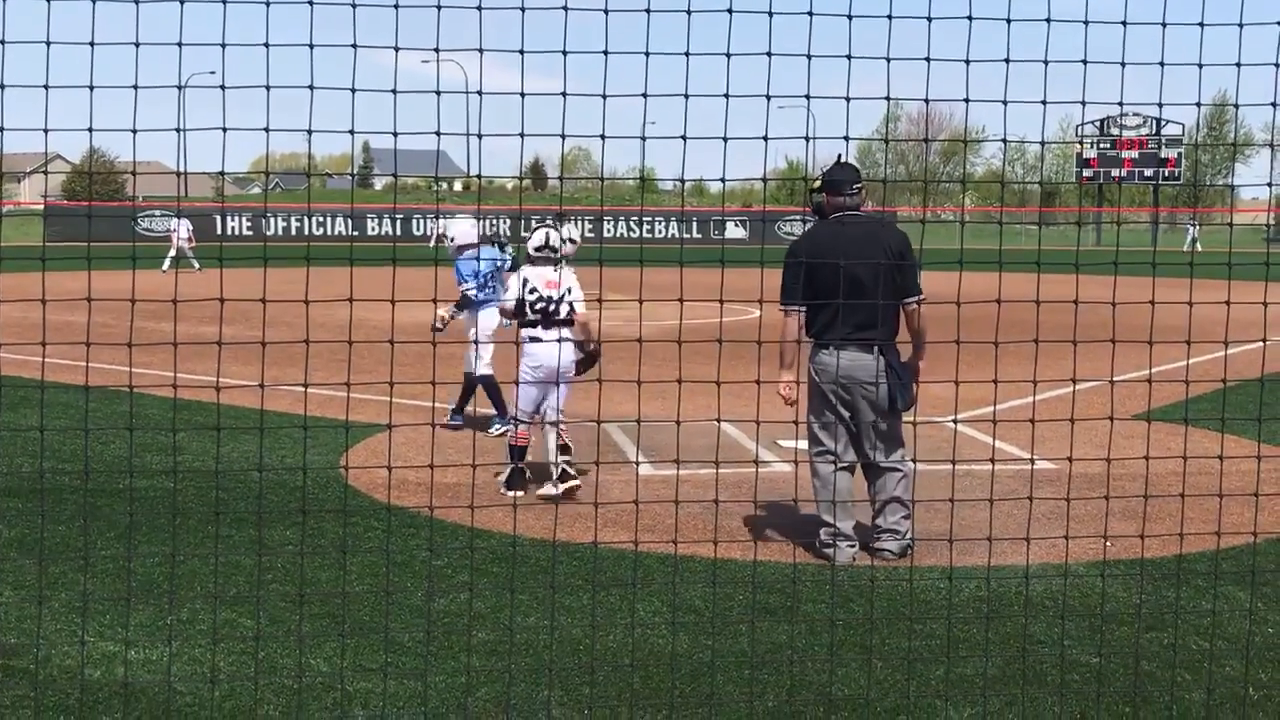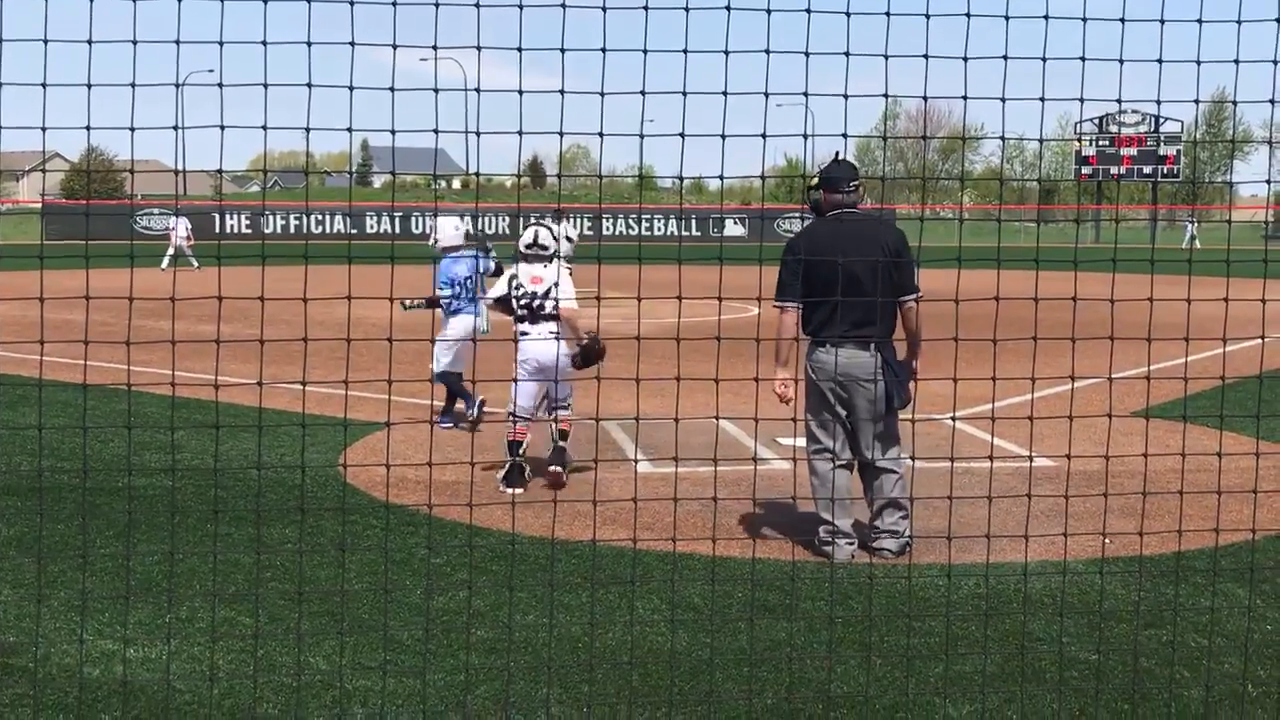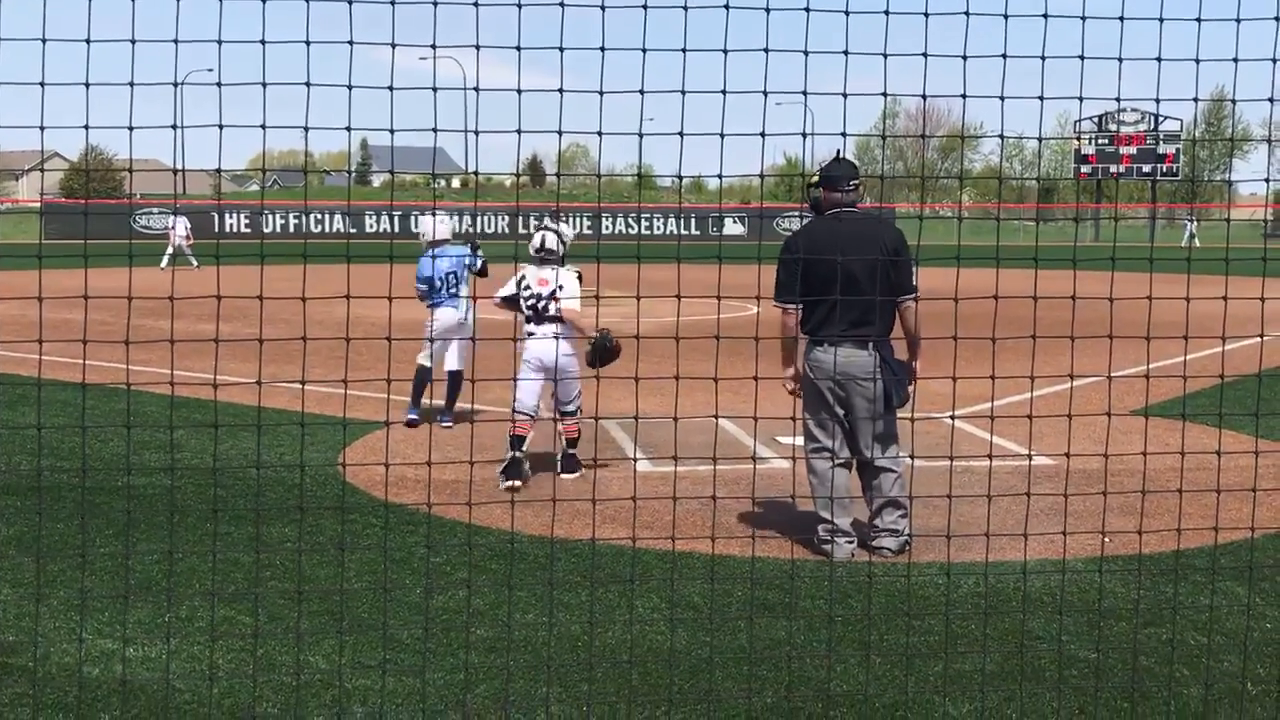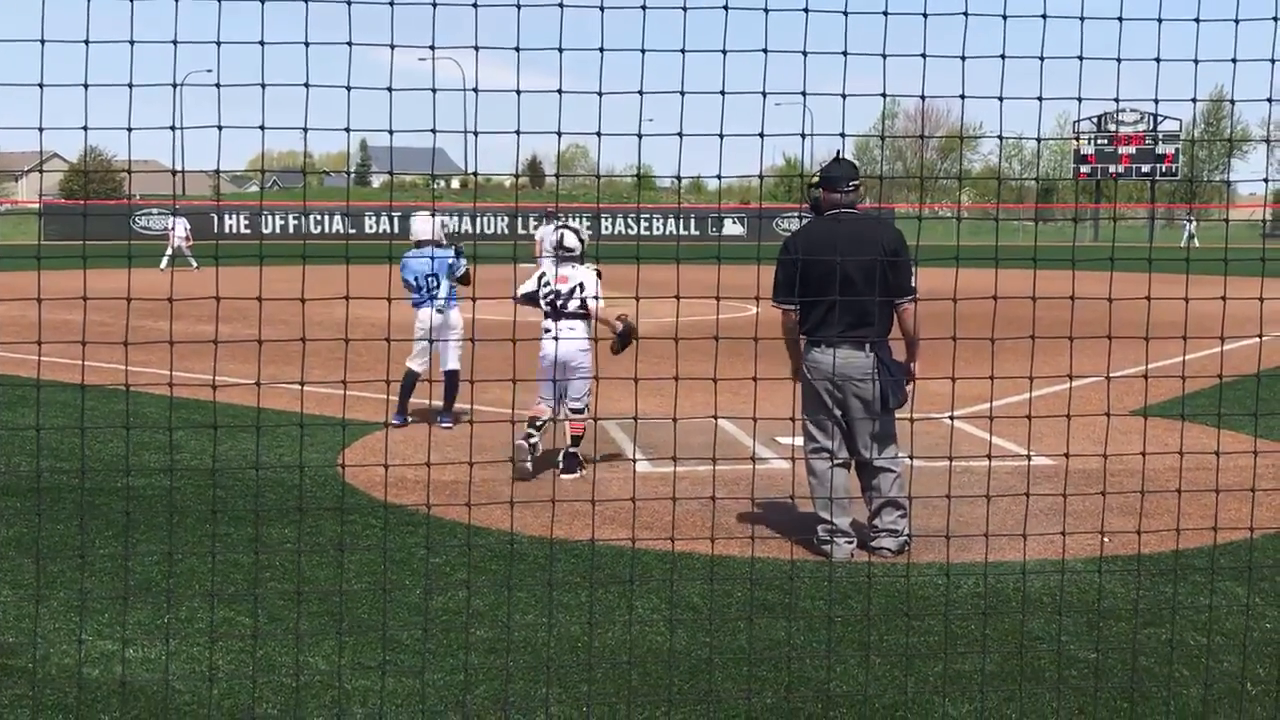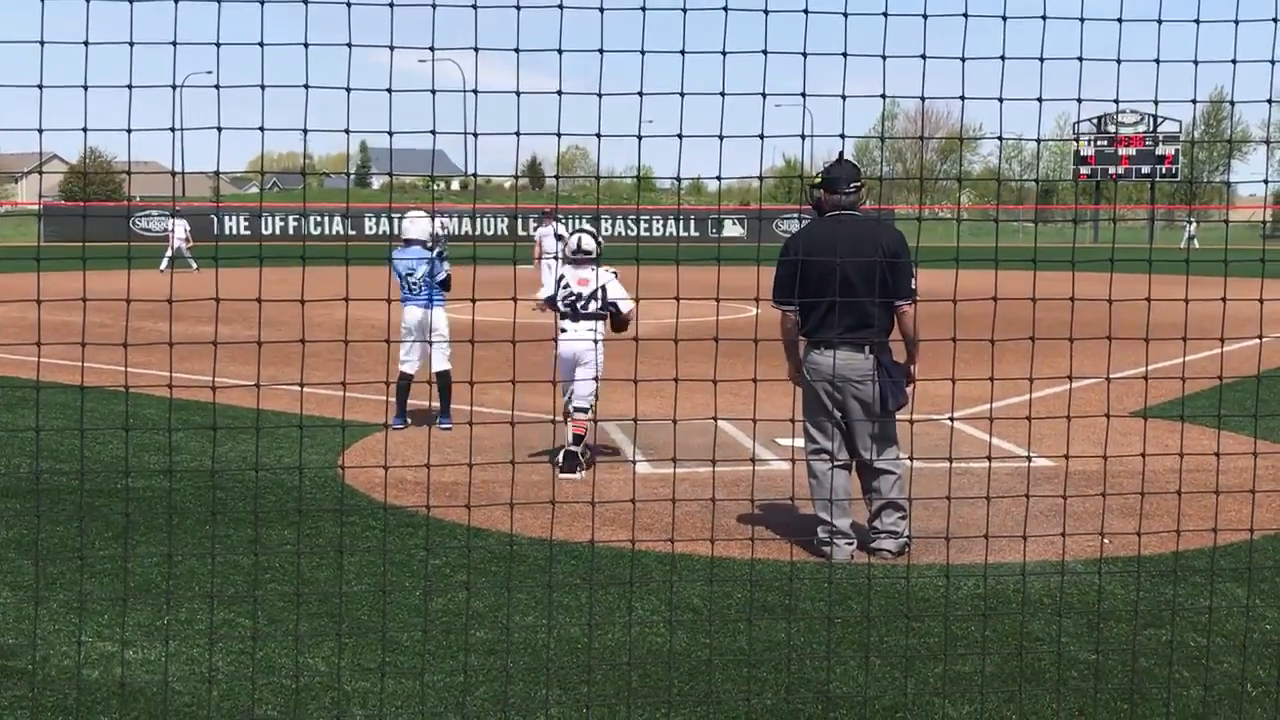
dt=0.2s
person 1, frame 1
left shoulder: (806, 244)
right shoulder: (892, 237)
left elbow: (793, 315)
right elbow: (912, 306)
left wrist: (787, 371)
right wrist: (918, 354)
left hip: (827, 360)
right hip: (878, 359)
left knee: (830, 455)
right knee: (887, 453)
left ankle: (837, 541)
right ankle: (892, 536)
person 1, frame 2
left shoulder: (803, 241)
right shoulder: (890, 235)
left elbow: (789, 311)
right elbow: (909, 304)
left wrist: (783, 368)
right wrist: (914, 353)
left hip: (824, 357)
right hip: (875, 357)
left knee: (828, 453)
right knee: (882, 451)
left ankle: (836, 539)
right ankle: (891, 535)
person 1, frame 3
left shoulder: (800, 241)
right shoulder: (888, 234)
left elbow: (790, 312)
right elbow: (906, 304)
left wrist: (790, 364)
right wrist: (914, 355)
left hip: (821, 357)
right hip: (872, 356)
left knee: (826, 452)
right knee: (881, 450)
left ankle: (836, 538)
right ankle: (890, 534)
person 1, frame 4
left shoulder: (799, 241)
right shoulder: (887, 235)
left elbow: (789, 313)
right elbow: (905, 305)
left wrist: (796, 359)
right wrist: (912, 356)
left hip: (819, 357)
right hip: (870, 357)
left knee: (825, 451)
right knee: (879, 450)
left ankle: (836, 538)
right ankle: (889, 534)
person 1, frame 5
left shoulder: (800, 242)
right shoulder: (888, 237)
left elbow: (789, 314)
right elbow: (904, 308)
left wrist: (794, 361)
right wrist: (912, 358)
left hip: (819, 360)
right hip: (870, 359)
left knee: (826, 454)
right knee: (881, 452)
left ankle: (836, 540)
right ankle: (889, 536)
person 2, frame 1
left shoulder: (523, 275)
right shoulder: (568, 277)
left elbow: (507, 308)
right elbow: (581, 318)
left wrist: (521, 313)
right wrist: (588, 345)
left hip: (534, 353)
right hip: (564, 352)
left knee: (522, 418)
right knee: (554, 417)
left ankle: (516, 477)
right ankle: (564, 472)
person 2, frame 2
left shoulder: (515, 273)
right shoulder: (560, 273)
left elbow: (491, 300)
right elbow: (567, 312)
left wrist: (515, 311)
right wrist: (582, 337)
left hip: (527, 348)
right hip: (557, 347)
left knee: (520, 413)
right knee: (560, 404)
left ankle: (515, 472)
right ankle: (559, 455)
person 2, frame 3
left shoulder: (524, 274)
right shoulder: (568, 276)
left elbow: (498, 300)
right elbow: (569, 313)
right wrist: (587, 335)
left hip: (532, 348)
right hip: (563, 349)
left knee: (523, 409)
right knee: (569, 408)
left ankle: (514, 468)
right ankle: (569, 462)
person 2, frame 4
left shoulder: (545, 272)
right shoulder: (587, 274)
left elbow: (520, 297)
right elbow: (597, 311)
right wrist: (616, 325)
left hip: (549, 343)
right hip: (578, 345)
left knee: (545, 400)
right knee: (576, 404)
left ankle: (528, 441)
right ankle: (570, 461)
person 2, frame 5
left shoulder: (562, 273)
right shoulder: (606, 276)
left elbow: (544, 301)
right elbow: (629, 313)
left wrist: (563, 308)
right wrist: (615, 315)
left hip: (564, 343)
right hip: (591, 346)
left knee: (572, 397)
right knee: (583, 403)
left ankle: (574, 450)
right ankle: (570, 459)
person 3, frame 1
left shoulder: (463, 262)
right shoulder: (492, 251)
left elbow: (468, 297)
right elbow: (513, 266)
left wrist: (448, 315)
right wrist: (505, 250)
left hip: (481, 315)
right hip: (494, 312)
left knee: (481, 369)
right knee: (472, 366)
left ankle: (503, 416)
right ankle: (458, 413)
person 3, frame 2
left shoulder: (444, 265)
right shoulder: (476, 255)
left elbow: (441, 302)
right elbow: (498, 271)
left wrist: (415, 304)
right wrist: (487, 252)
left hip: (457, 320)
right hip: (476, 317)
left knee: (440, 370)
right knee: (456, 367)
left ankle: (471, 401)
right ankle: (447, 415)
person 3, frame 3
left shoulder: (425, 260)
right shoulder: (464, 252)
left elbow: (423, 295)
right elbow: (484, 272)
right wrist: (476, 251)
left hip: (441, 314)
right hip: (464, 313)
left knee: (425, 360)
right knee: (456, 366)
left ankle: (414, 409)
right ankle: (447, 414)
person 3, frame 4
left shoulder: (407, 259)
right shoulder: (447, 254)
right elbow: (466, 280)
right wrist: (459, 256)
left hip: (425, 314)
right hip: (450, 313)
left knee: (415, 364)
right knee: (452, 365)
left ankle: (400, 413)
right ankle: (447, 415)
person 3, frame 5
left shoulder: (395, 255)
right shoulder: (429, 256)
right elbow: (446, 286)
right wrist: (443, 261)
left hip: (409, 313)
right hip: (433, 313)
left knee: (407, 365)
right knee: (442, 364)
left ankle: (400, 416)
right ankle: (444, 416)
